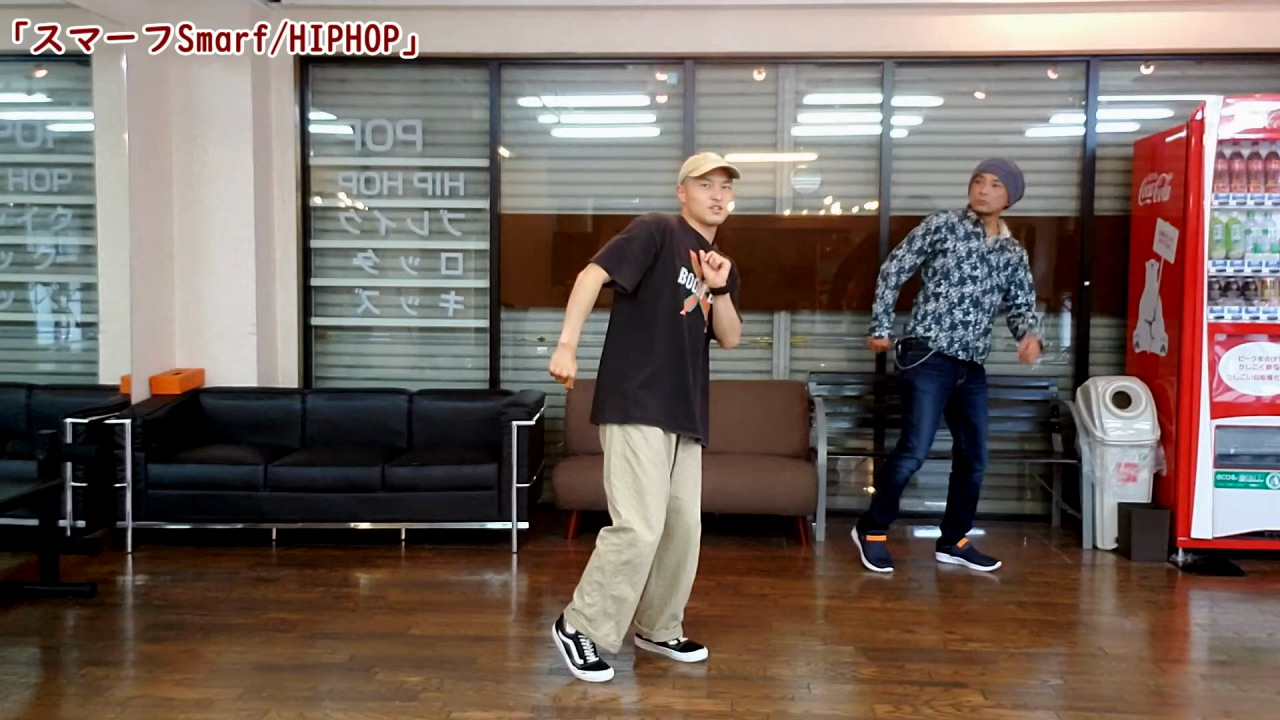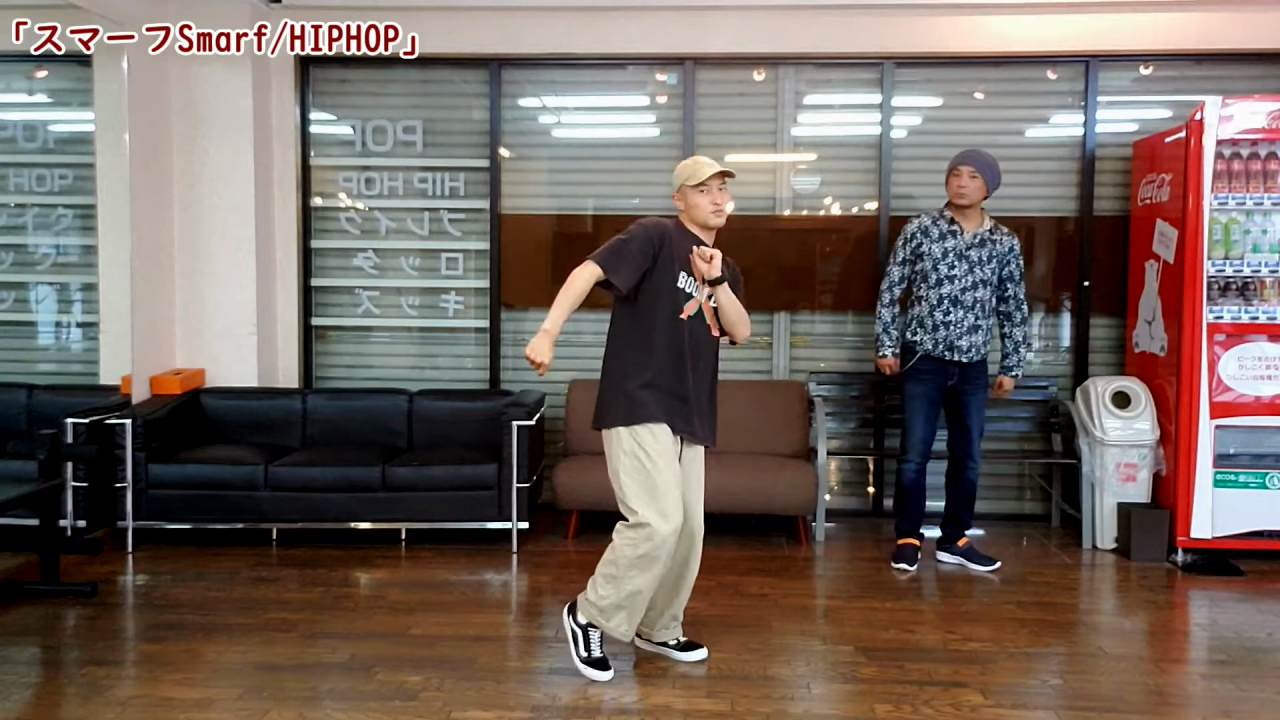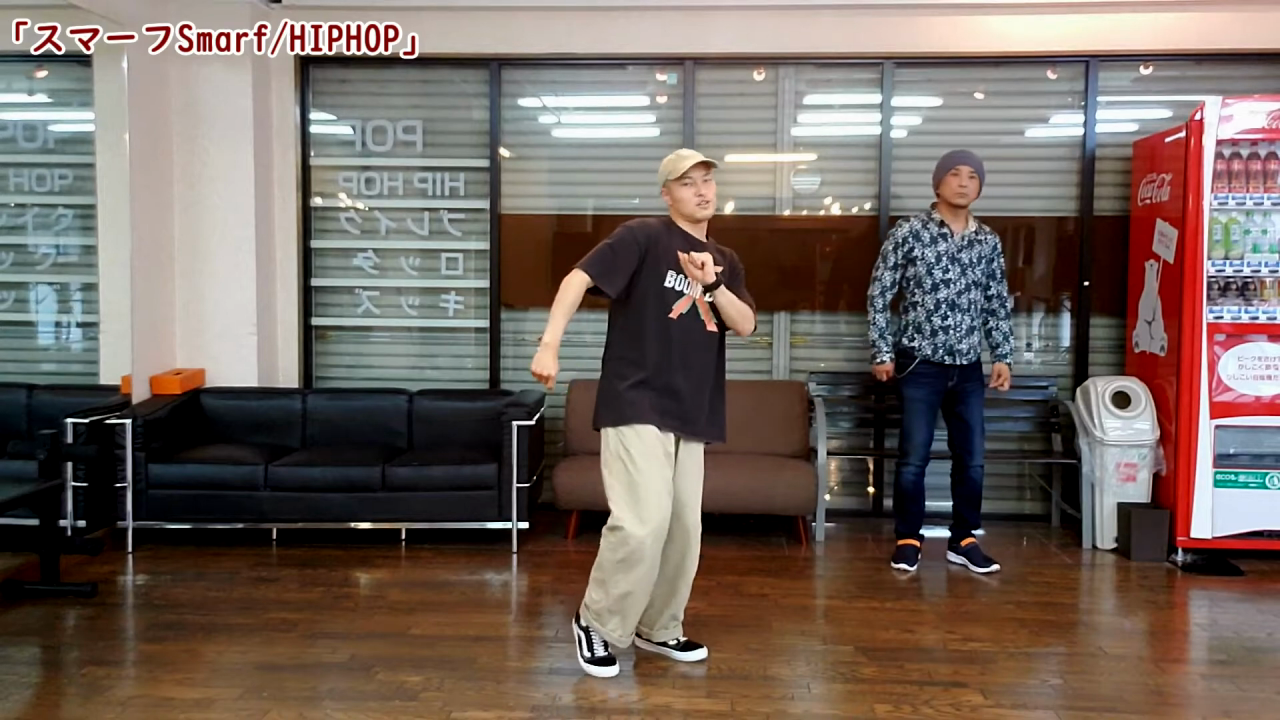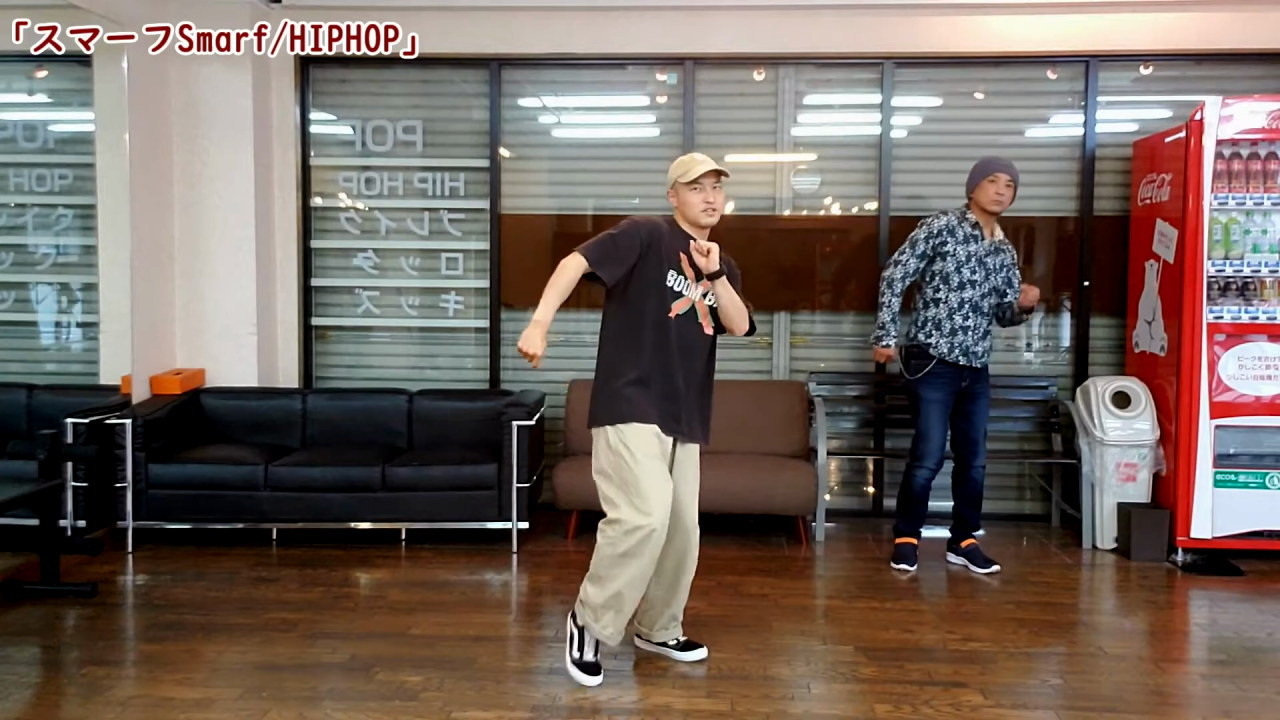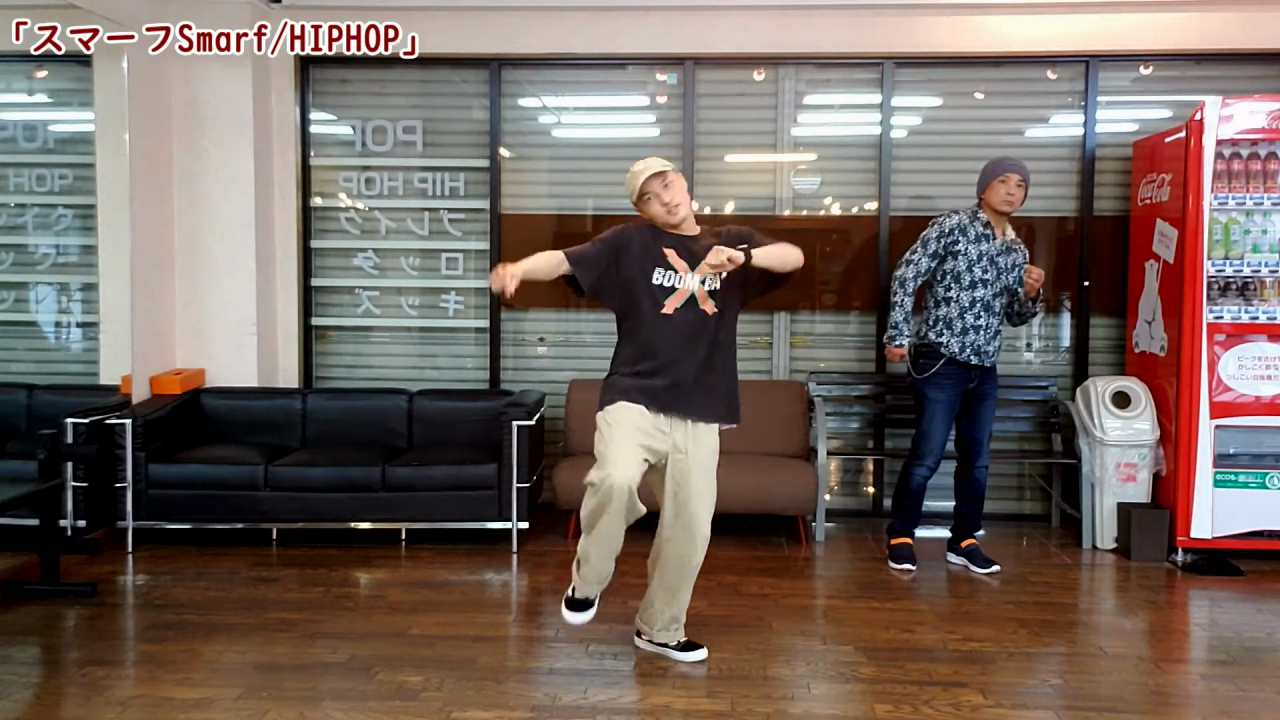
dt=0.4s
person 1, frame 1
left shoulder: (720, 263)
right shoulder: (655, 232)
left elbow: (730, 337)
right elbow: (593, 274)
left wrist: (720, 290)
right wrist: (566, 345)
left hip: (684, 412)
right hip: (636, 404)
left knee: (683, 527)
right knee: (639, 526)
left ankle: (658, 628)
right ankle: (579, 625)
person 1, frame 2
left shoulder: (727, 269)
right shoulder: (655, 236)
left elbow: (741, 332)
right elbow: (588, 271)
left wrist: (716, 281)
right wrist: (548, 332)
left hip: (689, 416)
right hip: (637, 407)
left knee: (687, 529)
right knee: (656, 522)
left ankle: (658, 629)
right ankle: (590, 615)
person 1, frame 3
left shoulder: (726, 261)
right shoulder: (642, 237)
left elbow: (746, 326)
right elbow: (579, 278)
left wrist: (714, 287)
right wrist: (550, 344)
left hip: (692, 414)
right hip: (634, 406)
left knee: (684, 527)
right knee: (639, 523)
left ankle: (659, 628)
right ankle: (596, 625)
person 1, frame 4
left shoulder: (724, 264)
right shoulder: (646, 234)
left elbow: (740, 326)
right elbow: (576, 264)
left wrist: (715, 274)
right wrist: (538, 323)
left hip: (683, 415)
right hip: (630, 406)
left knee: (682, 528)
right knee: (643, 517)
left ankle: (658, 629)
right ankle: (589, 624)
person 1, frame 5
left shoulder: (731, 241)
right shoulder: (627, 244)
left elbow: (793, 257)
right elbow: (561, 262)
left wrist: (744, 257)
right wrist: (516, 269)
left hip: (700, 410)
right hip: (635, 394)
left knee: (690, 526)
right knee: (616, 481)
left ankle: (660, 629)
right ankle: (590, 574)
person 2, frame 1
left shoulder: (1015, 254)
right shoulder: (942, 225)
left elbow: (1024, 307)
right elbow: (893, 270)
left wrist: (1031, 337)
right wrist: (880, 325)
left hip: (971, 367)
right hip: (928, 357)
left knee: (973, 458)
right knee: (914, 449)
left ankle: (953, 540)
right ankle: (872, 530)
person 2, frame 2
left shoulder: (1005, 243)
right shoulder: (920, 229)
left elbow: (1014, 308)
right elbow: (890, 289)
left wrist: (1012, 366)
right wrist: (886, 345)
left hip: (972, 366)
right hip: (923, 360)
left knee: (968, 457)
right knee: (914, 454)
left ankle: (954, 539)
right ankle: (907, 537)
person 2, frame 3
left shoulder: (988, 242)
right shoulder: (909, 232)
left elbow: (997, 304)
right elbow: (879, 294)
left wrist: (1002, 355)
right wrist: (882, 351)
left hip: (968, 367)
right hip: (920, 364)
left knee: (972, 458)
right knee: (914, 456)
left ankle: (963, 539)
right ankle: (907, 538)
person 2, frame 4
left shoulder: (1005, 252)
right shoulder: (940, 227)
left elbow: (1003, 315)
right elbow: (894, 278)
left wrist: (1023, 305)
right wrist: (885, 336)
left hip: (976, 369)
right hip: (932, 363)
left knee: (973, 460)
right knee: (927, 457)
left ankle: (963, 540)
right ankle: (905, 535)
person 2, frame 5
left shoulder: (1017, 251)
right shoulder: (952, 226)
left elbow: (1014, 316)
right elbow: (906, 276)
left wrist: (1031, 295)
right wrist: (898, 336)
left hip: (984, 370)
right hip: (940, 363)
left knee: (976, 460)
right knee: (926, 456)
left ankle: (963, 540)
right ankle: (900, 536)
